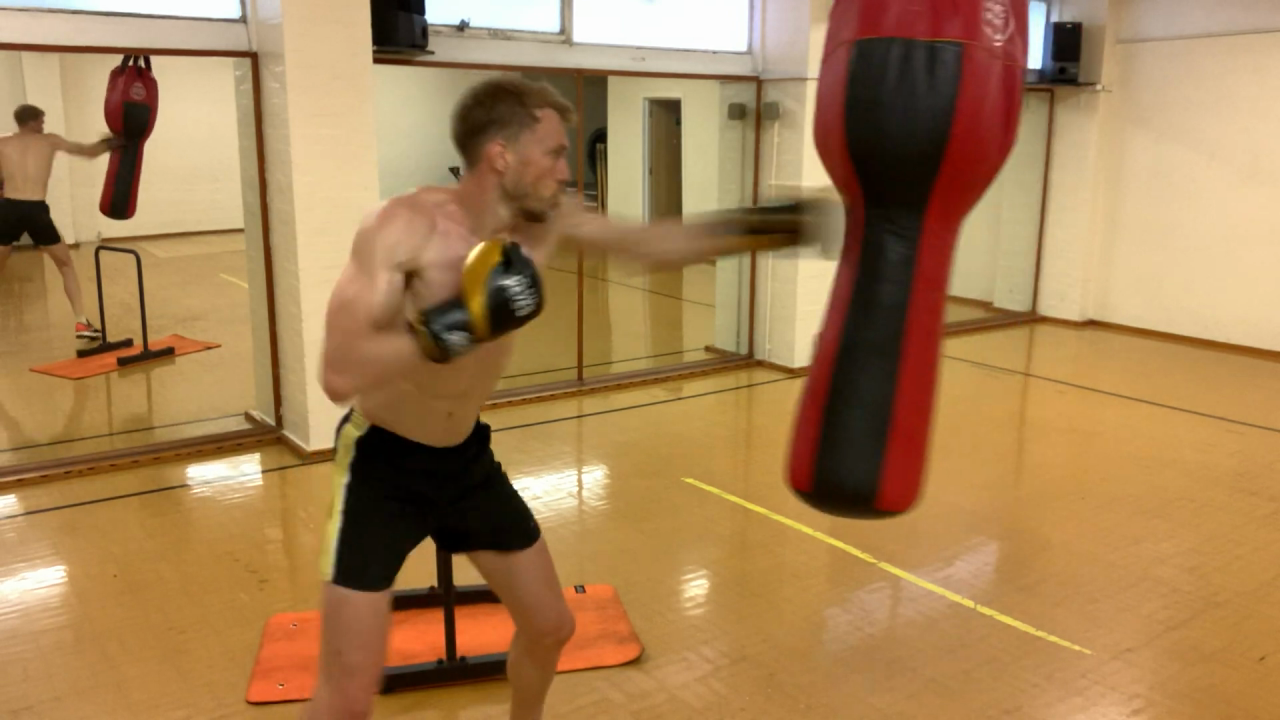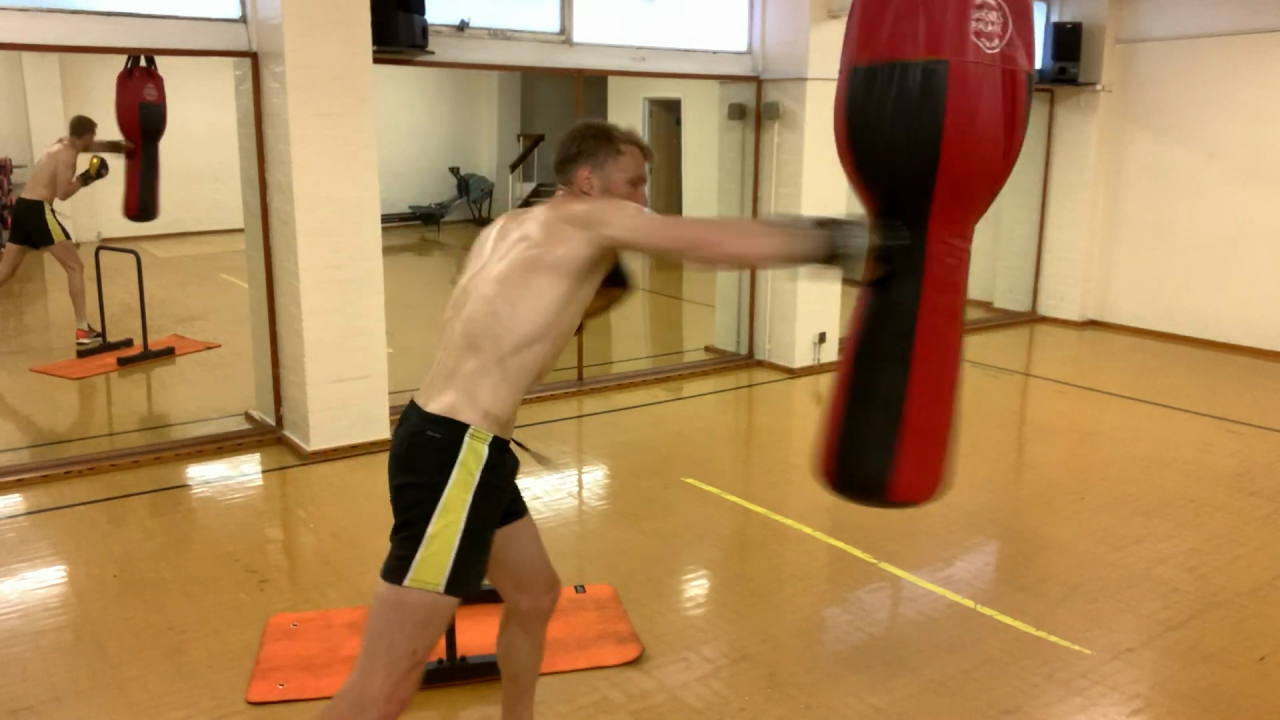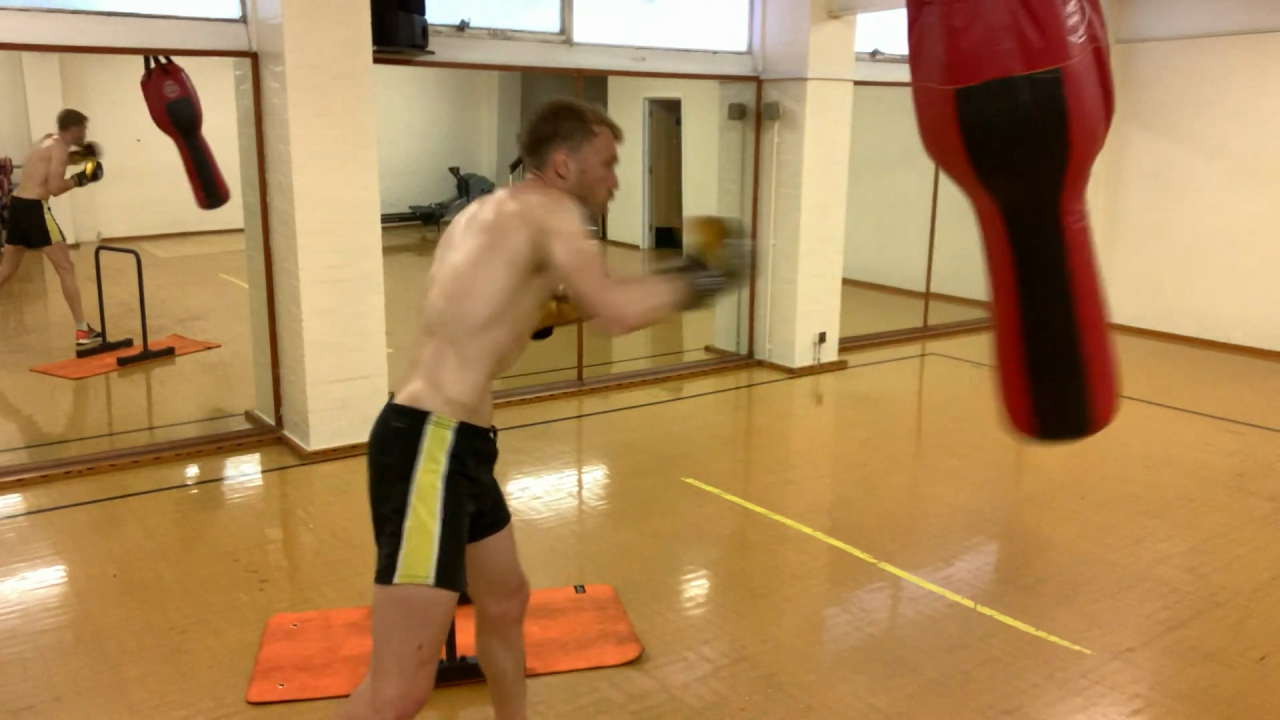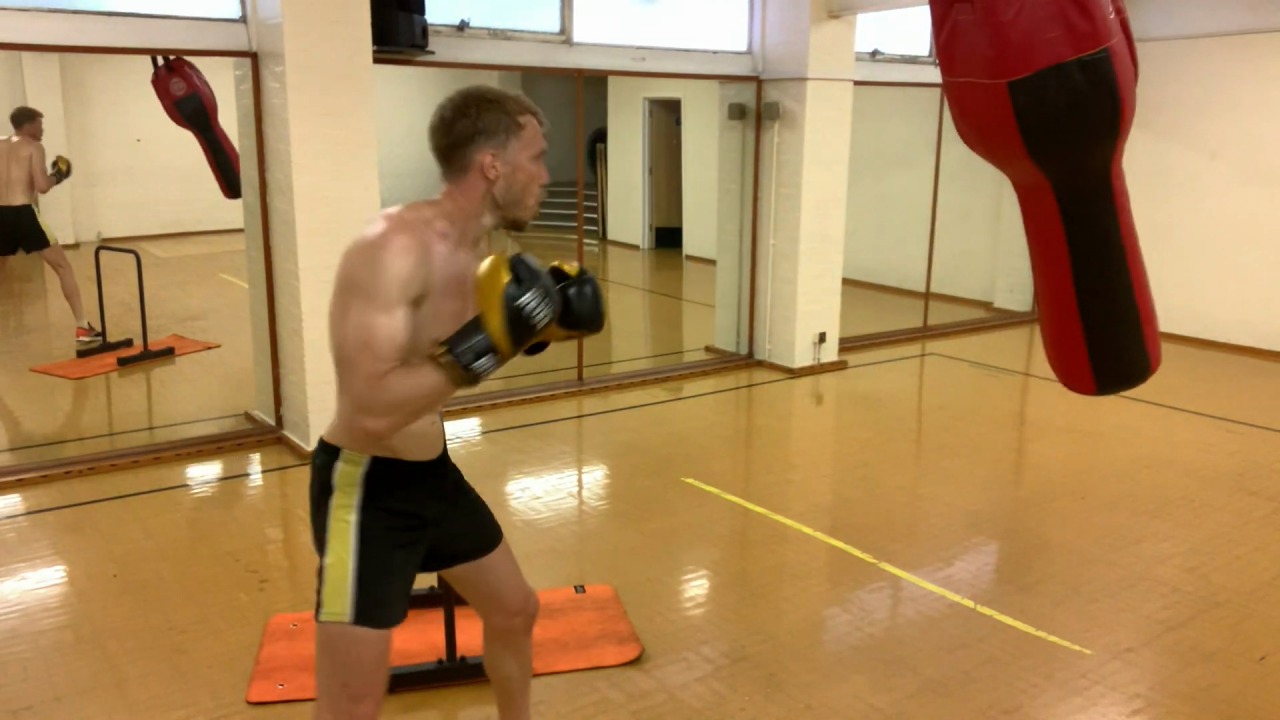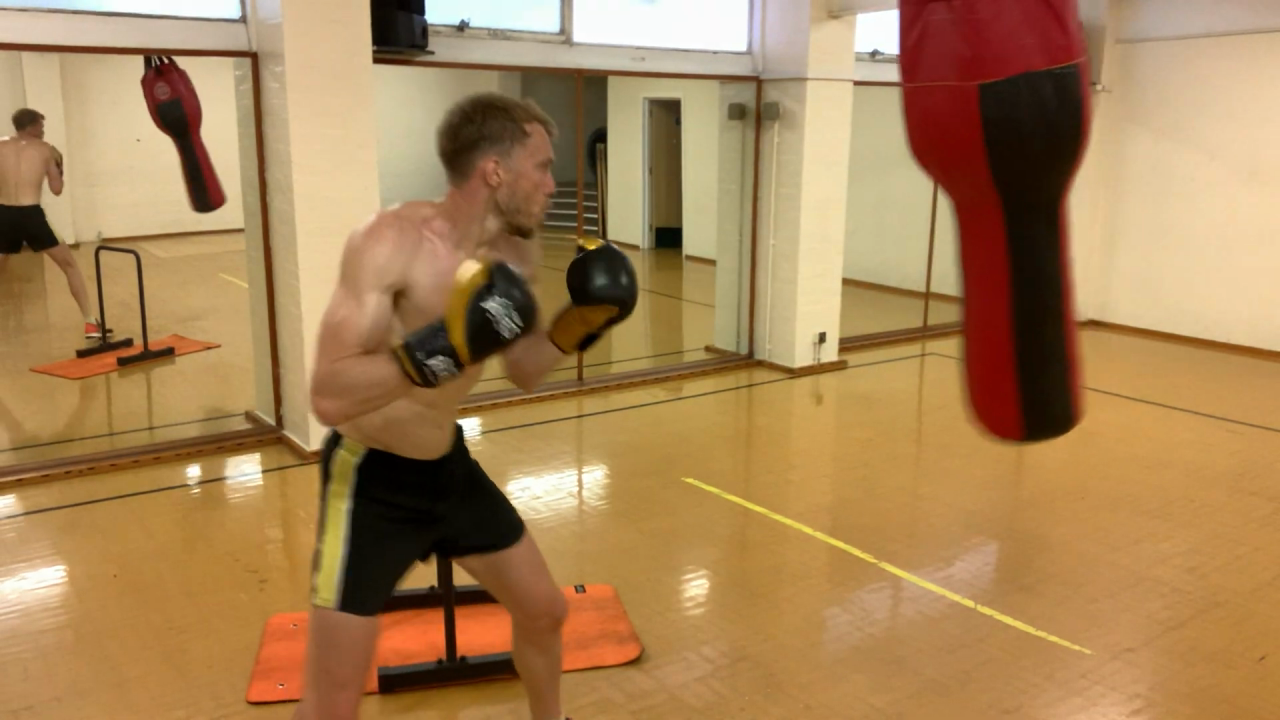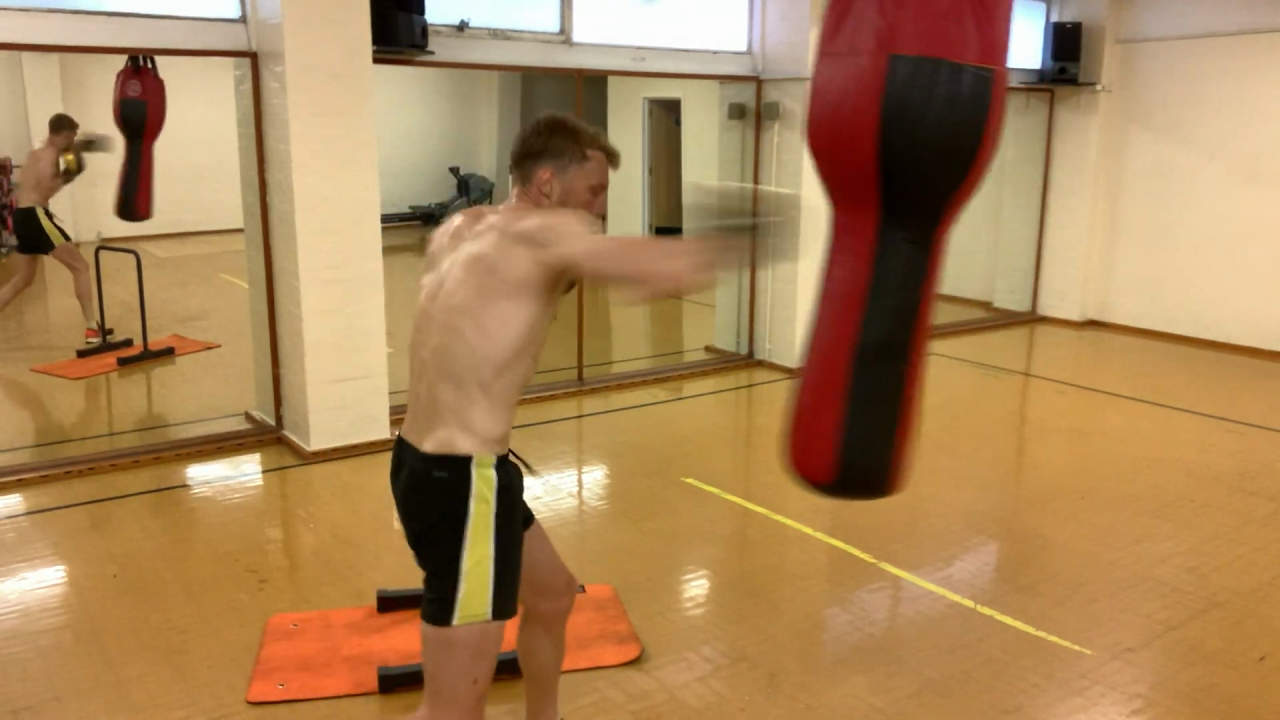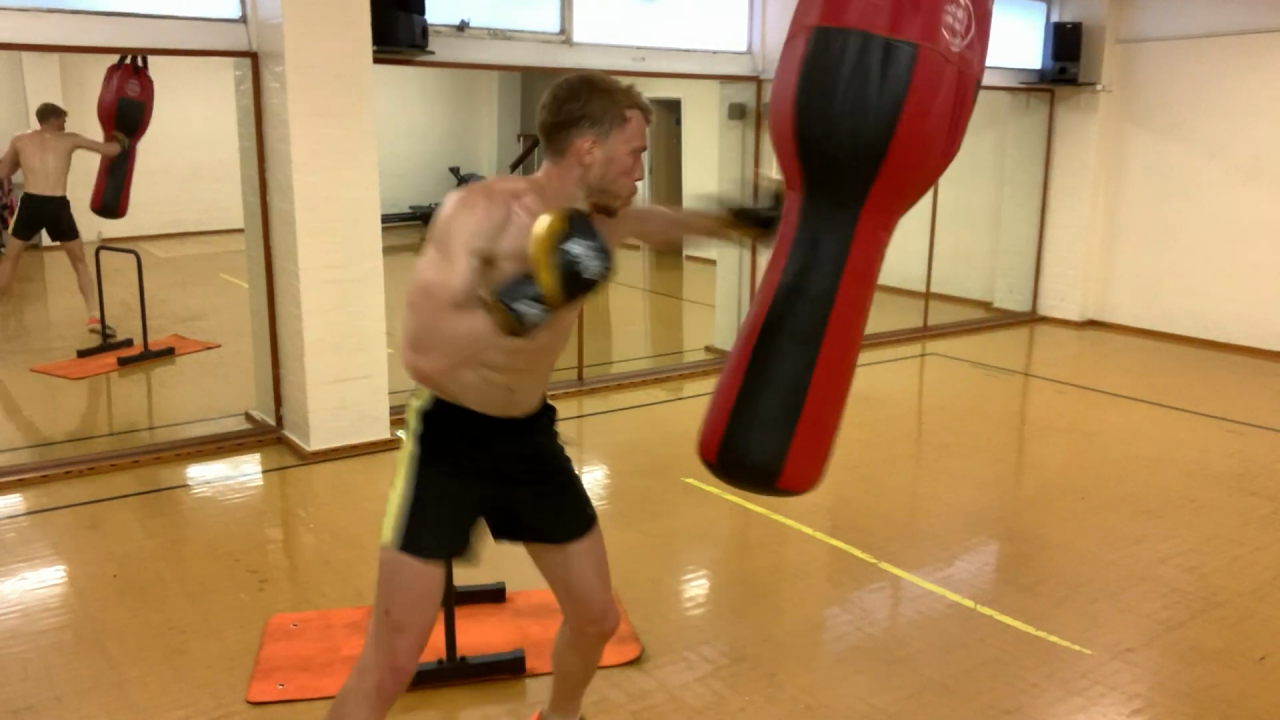
dt=0.3s
person 1, frame 1
left shoulder: (546, 221)
right shoulder: (400, 225)
left elbow: (657, 244)
right elbow: (341, 377)
left wrist: (756, 223)
right wrist: (459, 320)
left hip: (465, 459)
right hip: (383, 463)
left knee: (549, 625)
person 1, frame 2
left shoulder: (511, 228)
right shoulder: (588, 216)
right elbow: (717, 241)
left wrist: (570, 311)
right wrist: (837, 238)
left hip: (447, 445)
right hip: (450, 457)
left knee: (535, 593)
person 1, frame 3
left shoulder: (482, 215)
right shoulder: (550, 207)
right elbow: (617, 310)
left wrist: (553, 309)
right wrist: (704, 274)
left hip: (450, 442)
right hip: (431, 449)
left knee: (504, 598)
person 1, frame 4
left shoulder: (477, 243)
right shoulder: (392, 248)
right elbow: (370, 414)
left wrist: (541, 327)
right wrist: (482, 341)
left hip: (432, 470)
right hip: (365, 486)
left knee: (515, 609)
person 1, frame 5
left shoulder: (516, 251)
right shoulder: (389, 241)
left elbow: (527, 370)
right elbow: (329, 397)
left wrist: (586, 318)
right wrist: (446, 344)
left hip: (449, 467)
right hip: (371, 481)
left knee: (543, 610)
person 1, frame 6
left shoulder: (459, 228)
right shoulder: (546, 231)
right elbow: (671, 272)
right wrist: (740, 234)
left hip: (436, 468)
right hip: (461, 484)
left knee: (554, 596)
person 1, frame 7
left shoulder: (601, 209)
right shoulder: (478, 209)
left elbow: (655, 231)
right elbow: (429, 356)
left wrist: (729, 218)
left hip: (529, 439)
right hip: (445, 440)
left knee: (596, 616)
right knee: (391, 665)
person 2, frame 1
right shoulder: (48, 139)
right elbow: (90, 152)
right wrist: (107, 143)
right hip: (36, 210)
right knee: (66, 265)
right ankle: (82, 324)
person 2, frame 2
left shoulder: (63, 144)
right shoulder: (67, 153)
left elbow: (97, 147)
right elbow: (63, 194)
left wrist: (119, 146)
right wrist: (87, 177)
left hip: (23, 207)
right hip: (37, 210)
right knee: (75, 267)
right ankle: (83, 330)
person 2, frame 3
left shoulder: (49, 142)
right shoulder: (59, 148)
left elbow: (66, 159)
right elbow: (55, 189)
left wrist: (82, 153)
right wrist: (81, 179)
right hip: (34, 209)
right knee: (66, 269)
right ankle: (82, 330)
person 2, frame 4
right shoulder: (33, 147)
right elbow: (42, 187)
right wrist: (58, 175)
right hip: (23, 214)
right knee: (64, 268)
right ankle: (83, 328)
person 2, frame 5
right shoulder: (46, 149)
right elbow: (57, 189)
right wrist: (57, 171)
right hip: (32, 216)
right knee: (70, 267)
right ankle: (91, 324)
person 2, frame 6
left shoulder: (47, 149)
right shoulder: (49, 152)
right elbow: (44, 188)
right wrist: (66, 175)
left hip: (21, 217)
right hip: (34, 216)
left knee: (22, 279)
right knee: (81, 268)
right ankle: (92, 328)
person 2, frame 7
left shoulder: (20, 140)
right shoulder: (69, 138)
right elbow: (109, 150)
right wrist: (122, 142)
left hip: (30, 204)
right hip: (58, 206)
right knee: (80, 264)
right ankle: (95, 318)
